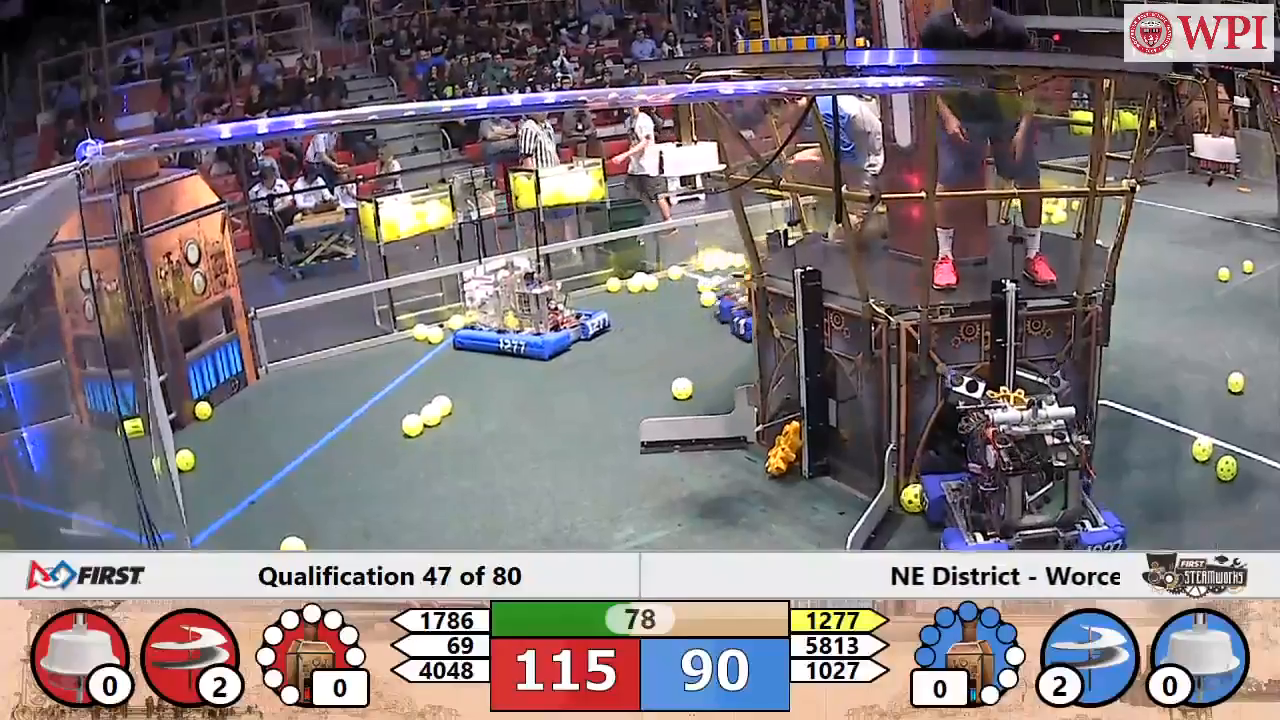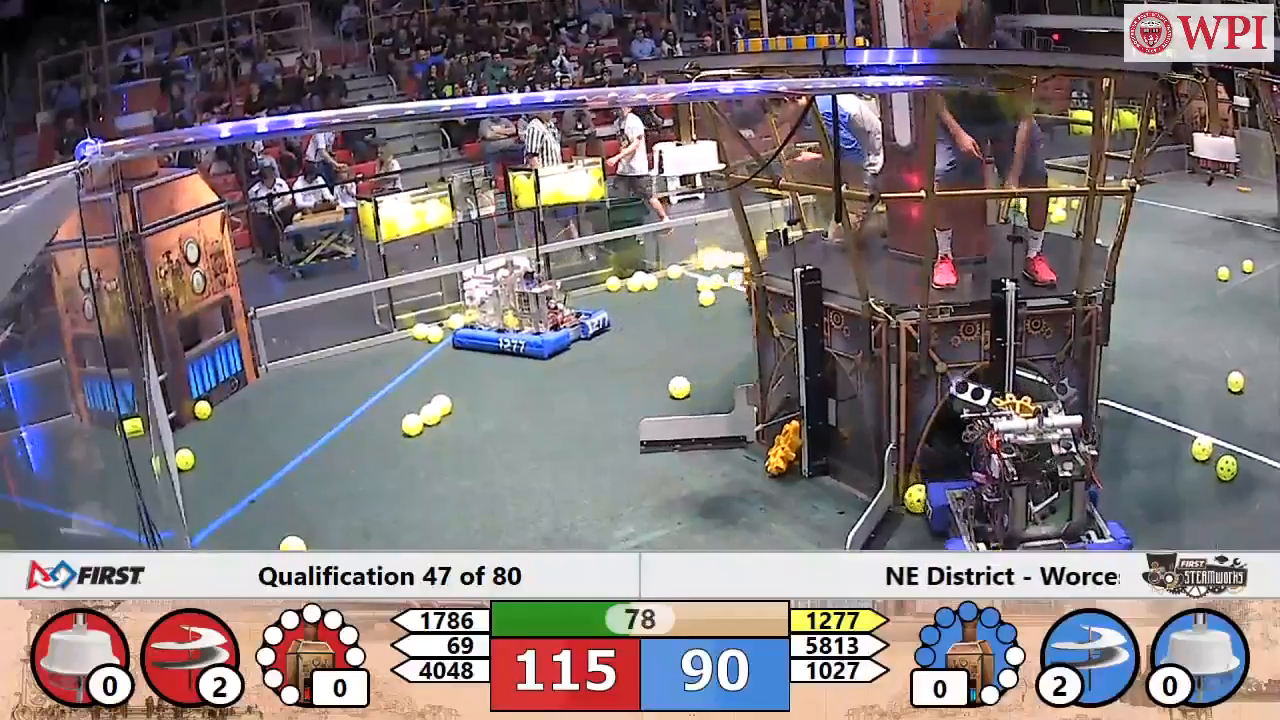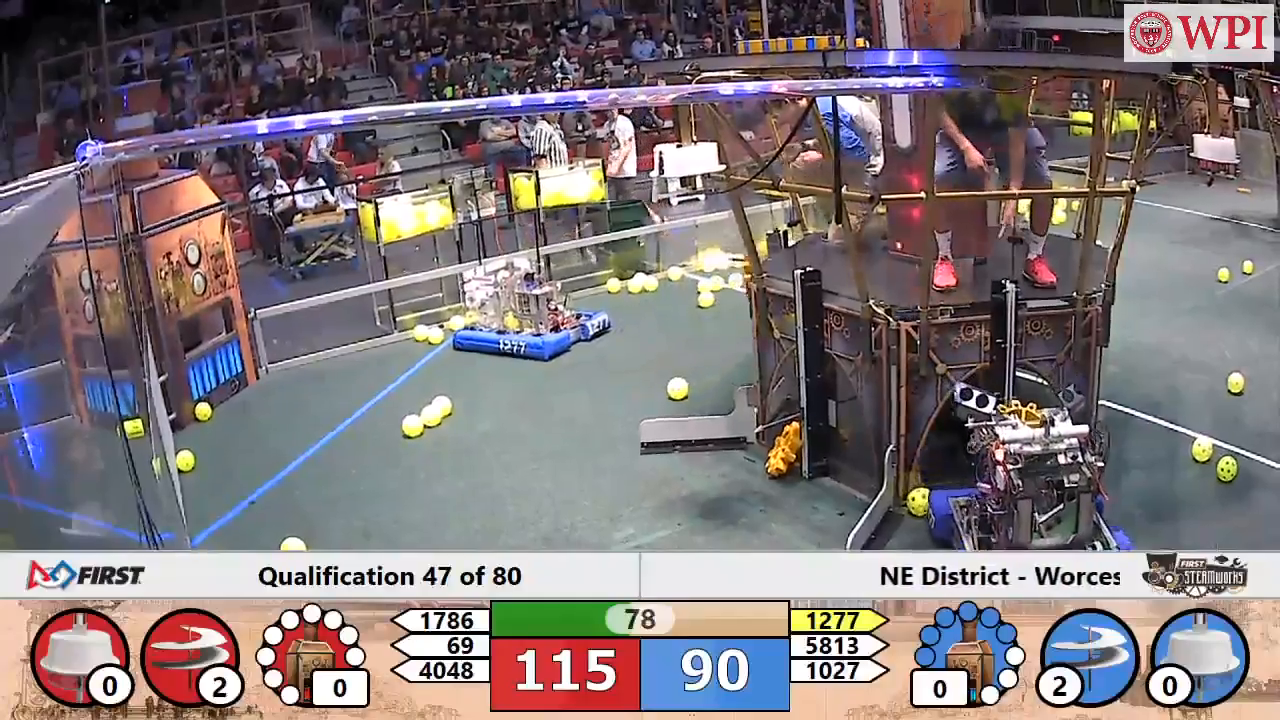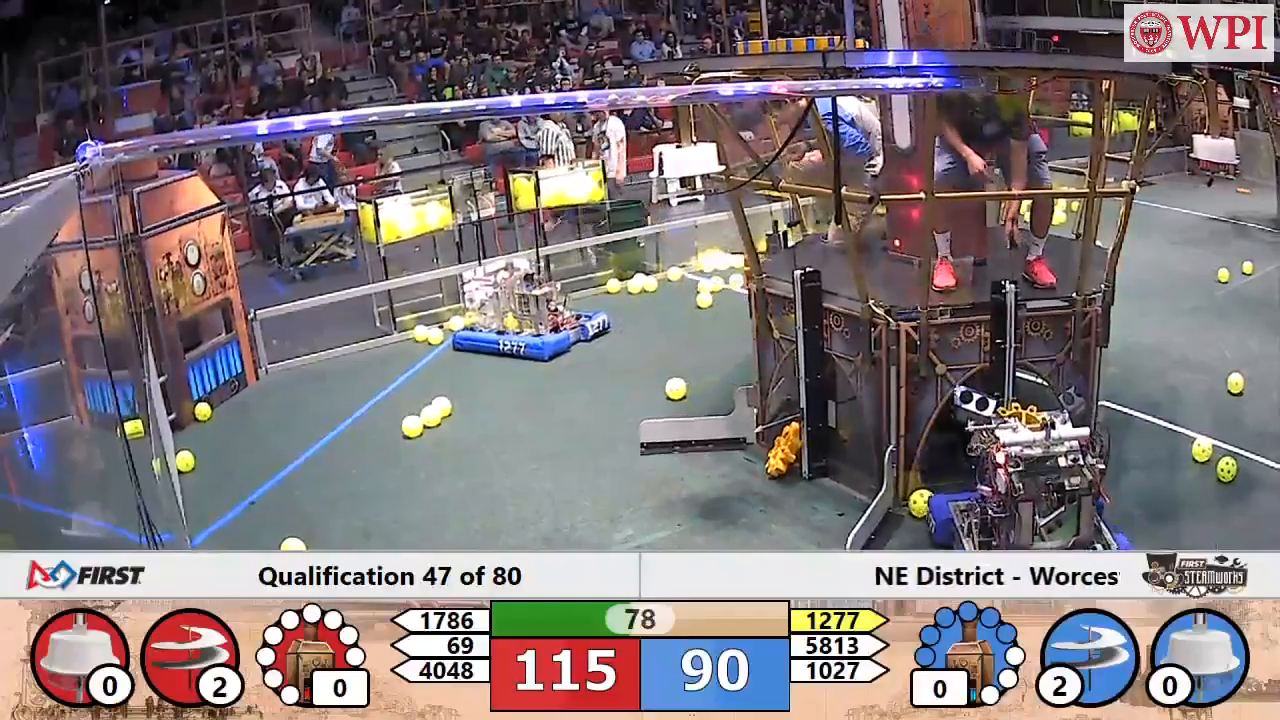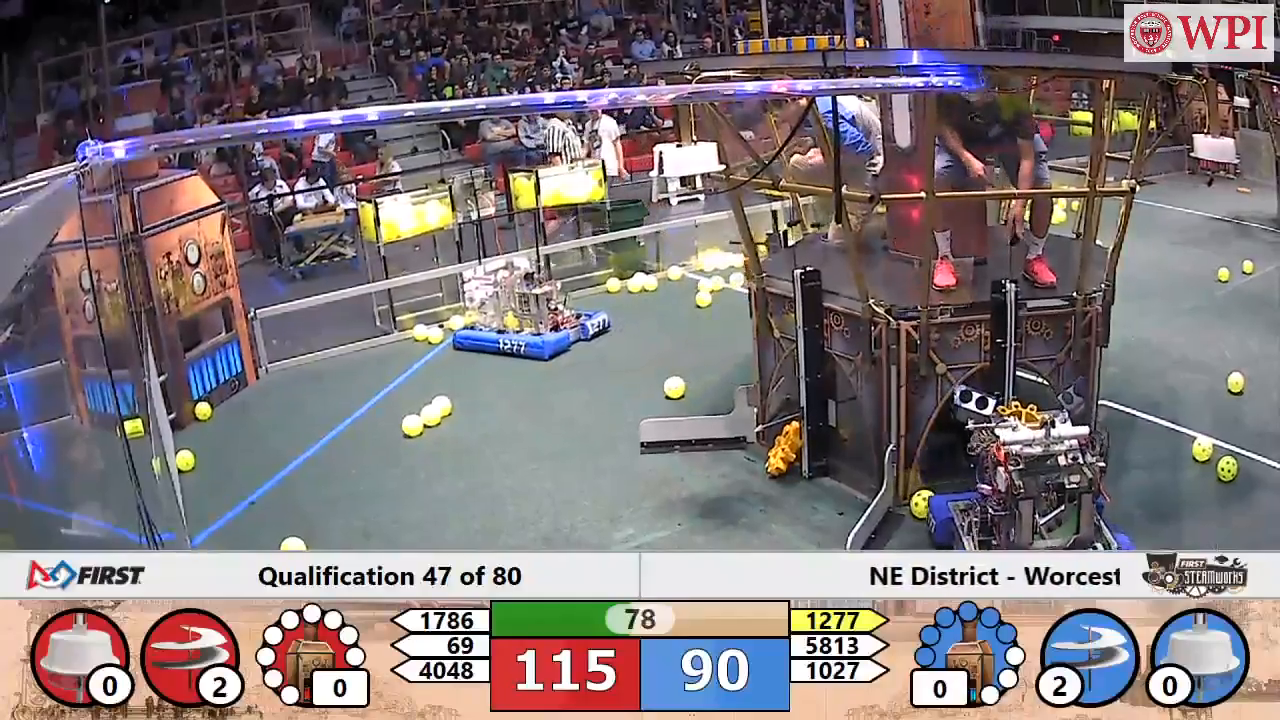
dt=0.1s
person 1, frame 1
left shoulder: (1011, 29)
right shoulder: (938, 28)
left wrist: (1023, 128)
right wrist: (947, 116)
left hip: (1008, 112)
right hip: (960, 115)
left knee: (1029, 181)
right knee: (948, 183)
left ankle: (1033, 255)
right ankle: (945, 256)
person 1, frame 2
left shoulder: (1012, 52)
right shoulder: (942, 46)
left elbow: (1024, 120)
left wrist: (1015, 176)
right wrist: (958, 135)
left hip: (1007, 120)
right hip: (959, 119)
left knee: (1039, 180)
right knee: (942, 178)
left ankle: (1034, 256)
right ankle: (944, 256)
person 1, frame 3
left shoulder: (1010, 78)
left elbow: (1018, 142)
right elbow: (940, 108)
left wrist: (1012, 201)
right wrist: (966, 147)
left hip: (1007, 129)
right hip: (962, 130)
left knee: (1043, 183)
right knee: (941, 178)
left ankle: (1035, 258)
right ankle: (944, 259)
person 1, frame 4
left shoulder: (1012, 96)
left elbow: (1019, 155)
right elbow: (943, 122)
left wrist: (1013, 205)
right wrist: (968, 155)
left hip: (1010, 136)
right hip: (962, 138)
left knee: (1043, 187)
right knee: (941, 177)
left ankle: (1035, 258)
right ankle: (944, 259)
person 1, frame 5
left shoulder: (1014, 98)
right shoulder: (950, 91)
left elbow: (1027, 156)
right elbow: (943, 126)
left wrist: (1019, 204)
right wrist: (968, 159)
left hip: (1012, 137)
right hip: (962, 139)
left knee: (1043, 187)
right knee: (940, 176)
left ankle: (1035, 257)
right ankle: (944, 258)
